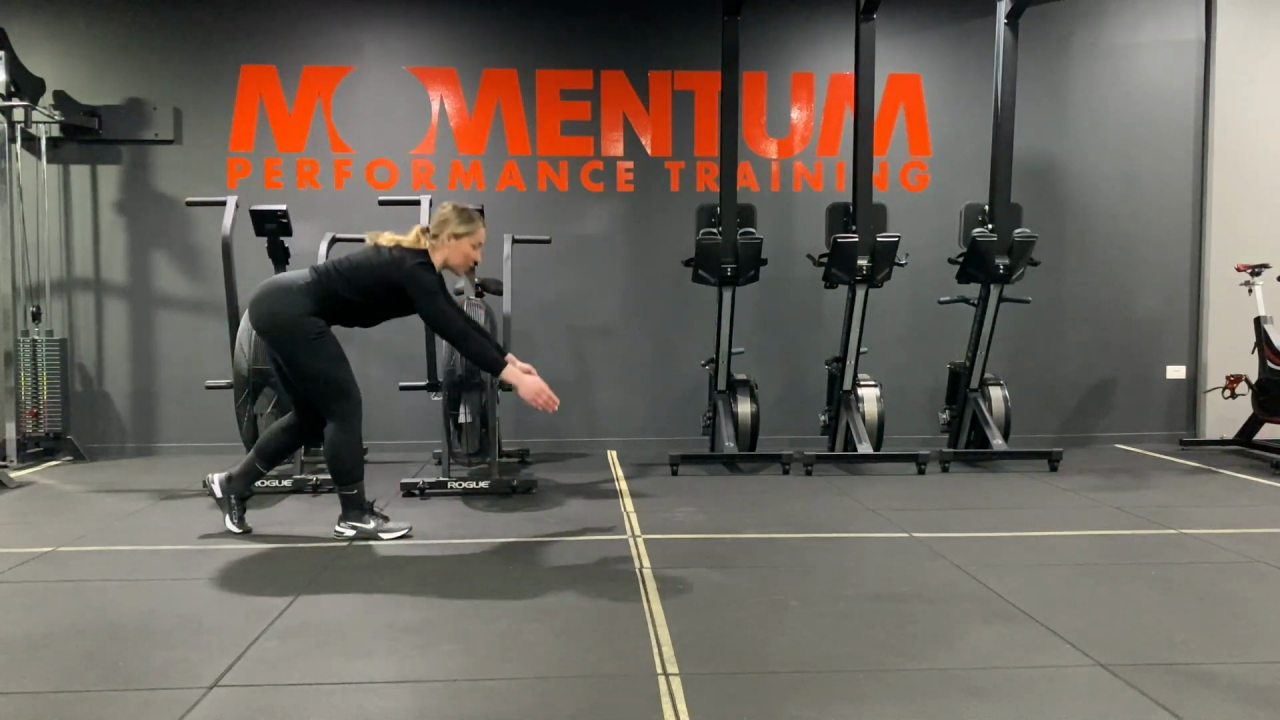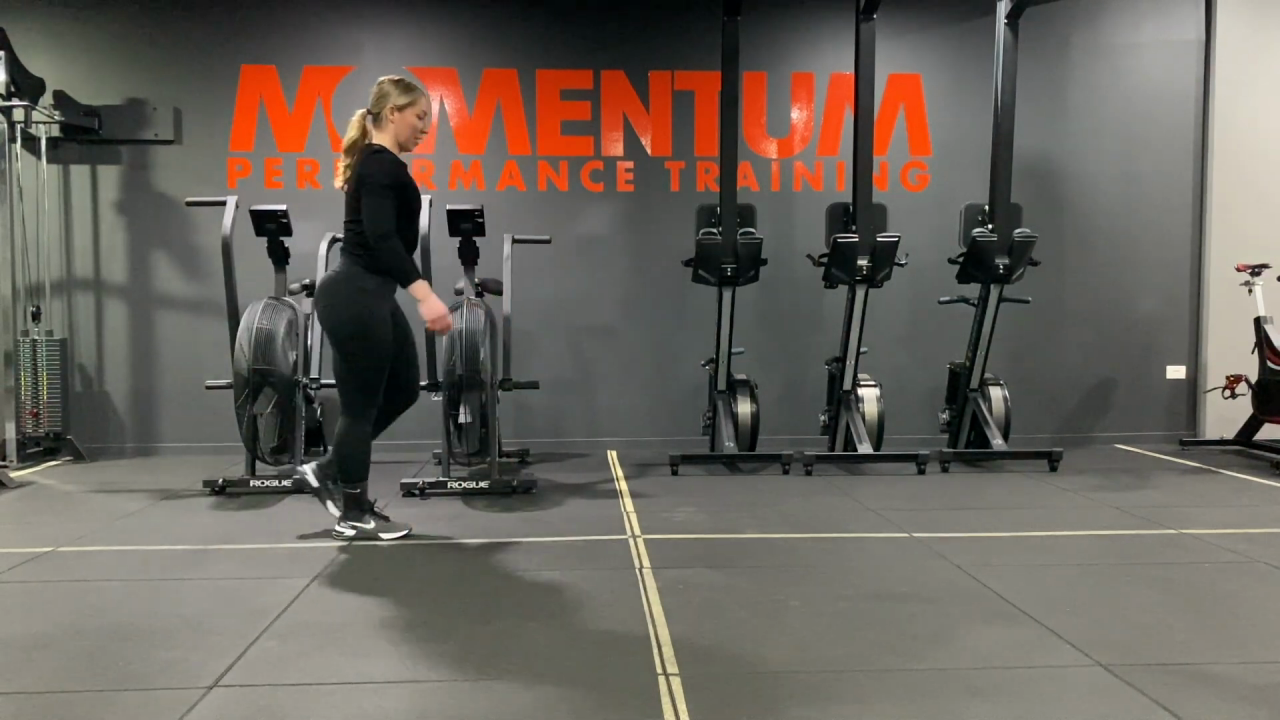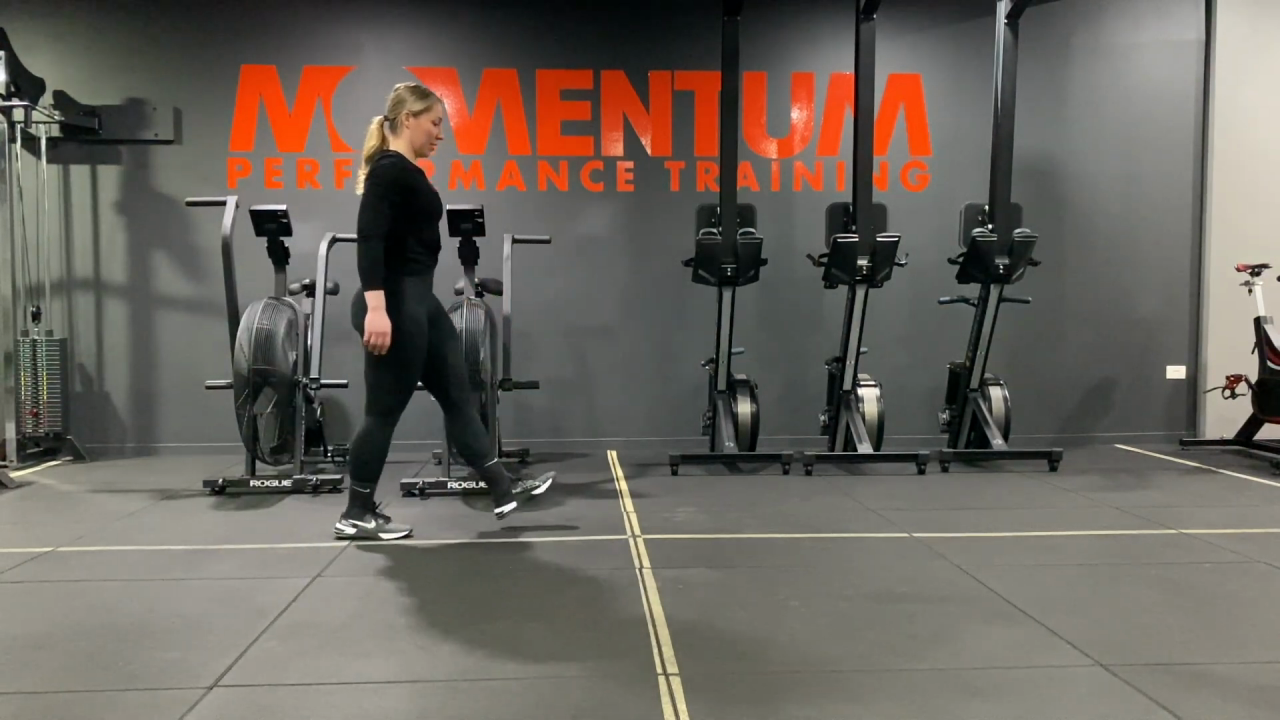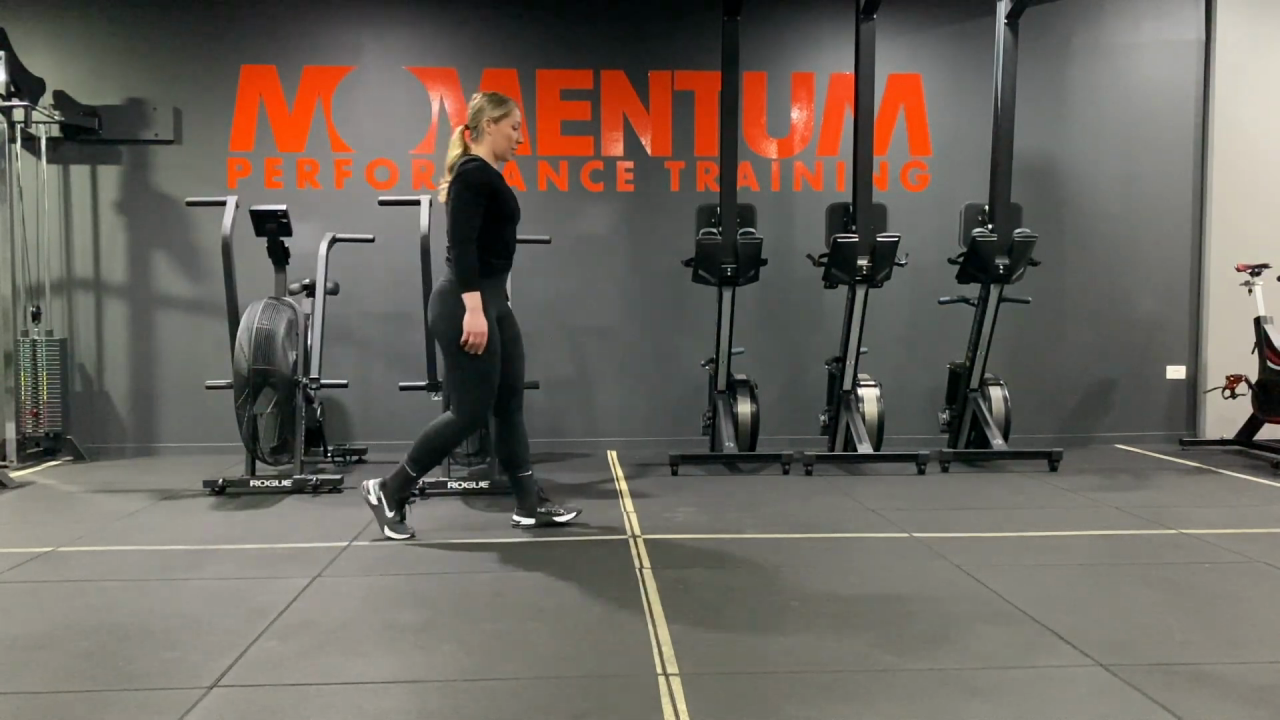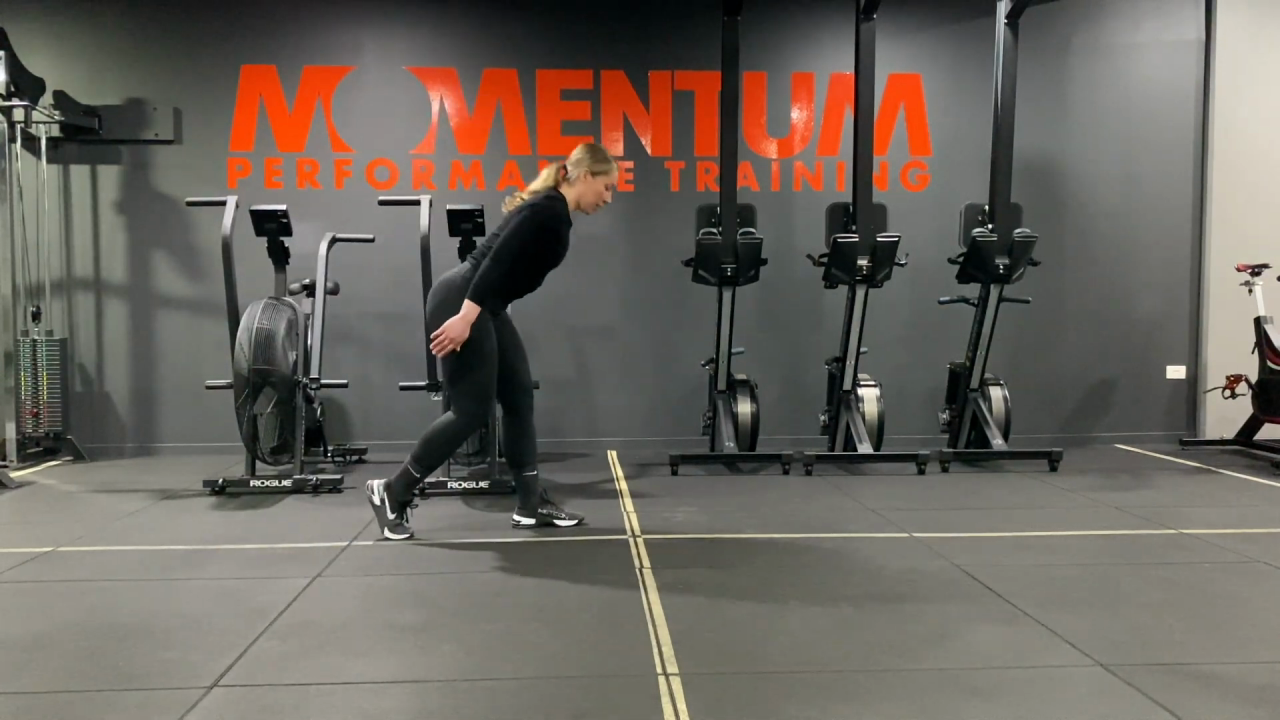
dt=0.5s
person 1, frame 1
left shoulder: (417, 267)
right shoulder: (414, 270)
left elbow: (462, 325)
right elbow: (457, 335)
left wrist: (512, 362)
right wrist: (514, 377)
left hip: (280, 308)
right hip: (288, 312)
left knee: (313, 414)
right knee: (343, 406)
left ankle: (234, 484)
right ankle: (355, 517)
person 1, frame 2
left shoulder: (380, 162)
right shoulder: (379, 164)
right elbow: (382, 238)
left wrist: (415, 293)
right wrist: (424, 294)
left hip: (369, 295)
right hip: (356, 298)
left knee: (402, 391)
right knee: (362, 405)
left ankle: (327, 472)
right ankle: (354, 514)
person 1, frame 3
left shoulder: (407, 172)
right shoulder: (388, 169)
right elbow: (370, 241)
right wrist: (376, 308)
left hip: (420, 301)
right hip: (395, 303)
left knee: (458, 394)
right knee: (385, 409)
left ankle: (502, 489)
right ankle: (357, 514)
person 1, frame 4
left shoulder: (488, 175)
right shoulder: (473, 174)
right elbow: (462, 244)
right wrist: (473, 310)
left hip: (489, 301)
right hip: (467, 304)
left knee: (510, 403)
right knee: (470, 411)
left ankle: (529, 503)
right ankle: (389, 491)
person 1, frame 5
left shoulder: (553, 211)
right shoulder: (549, 210)
right elbow: (497, 259)
left wrist: (474, 312)
right wrist: (464, 317)
left hip: (483, 305)
right hip: (464, 304)
left knee: (519, 399)
right knee: (471, 410)
left ankle: (531, 503)
right ankle: (392, 494)
